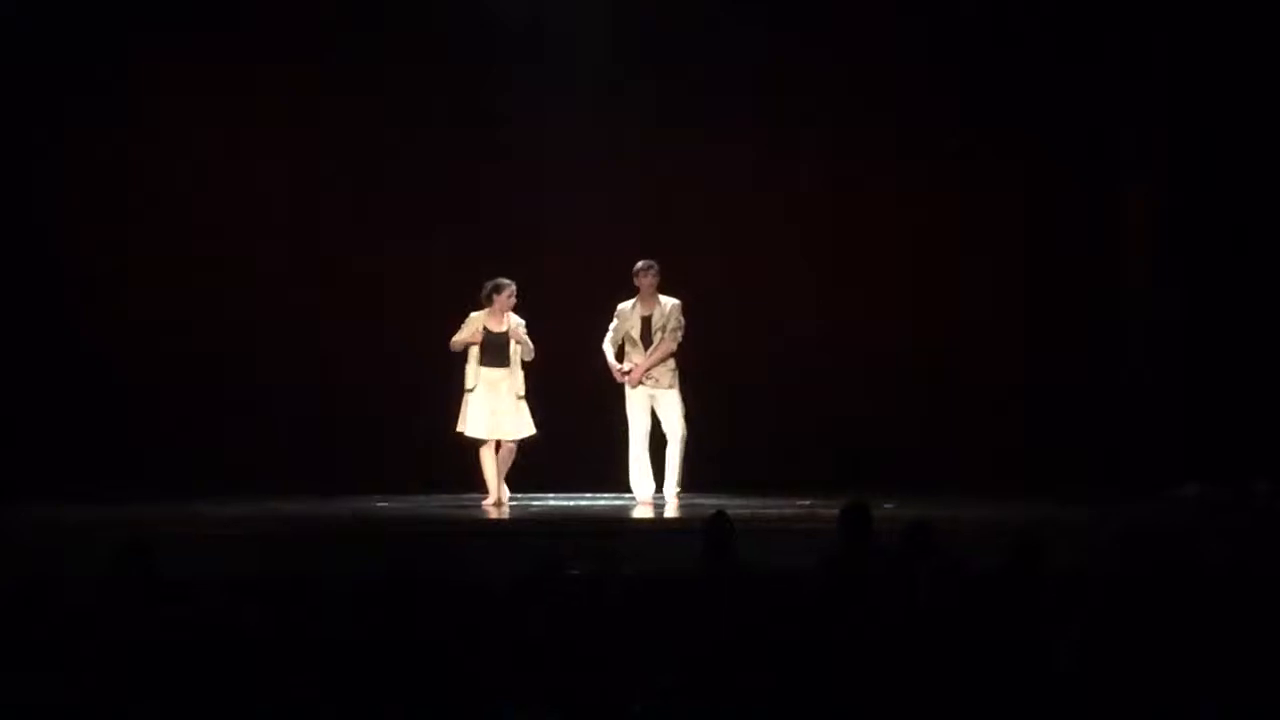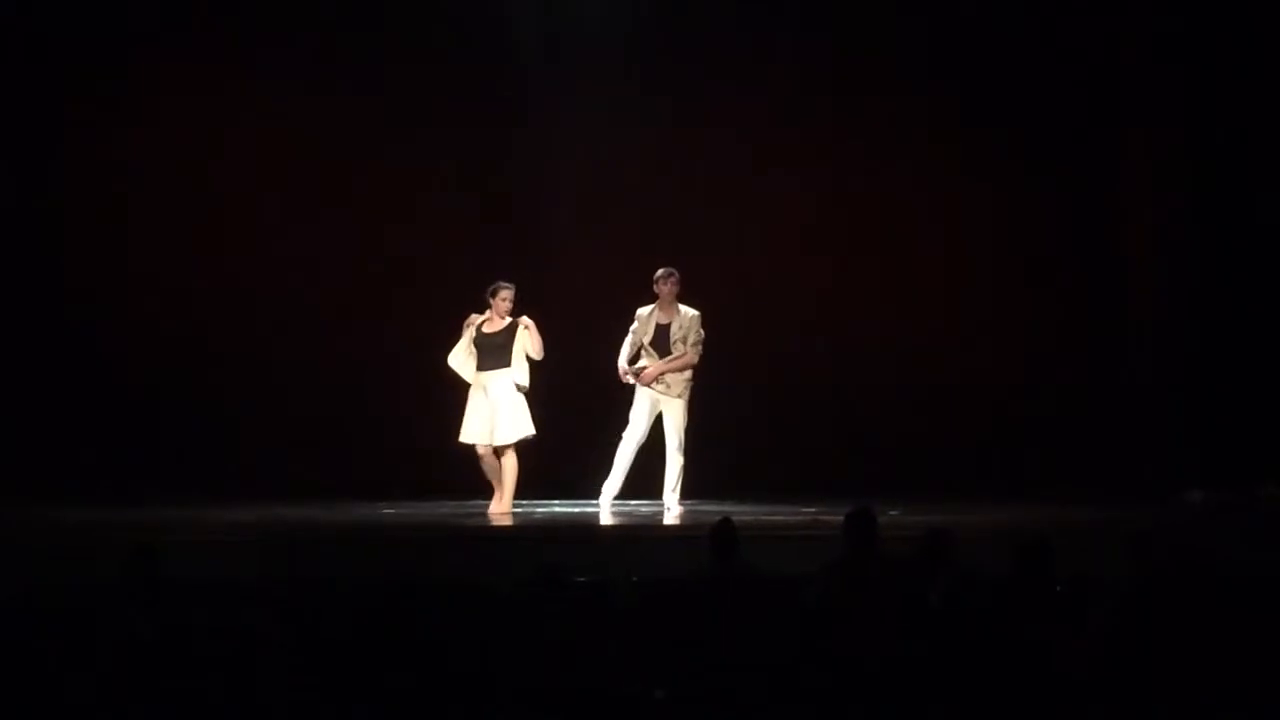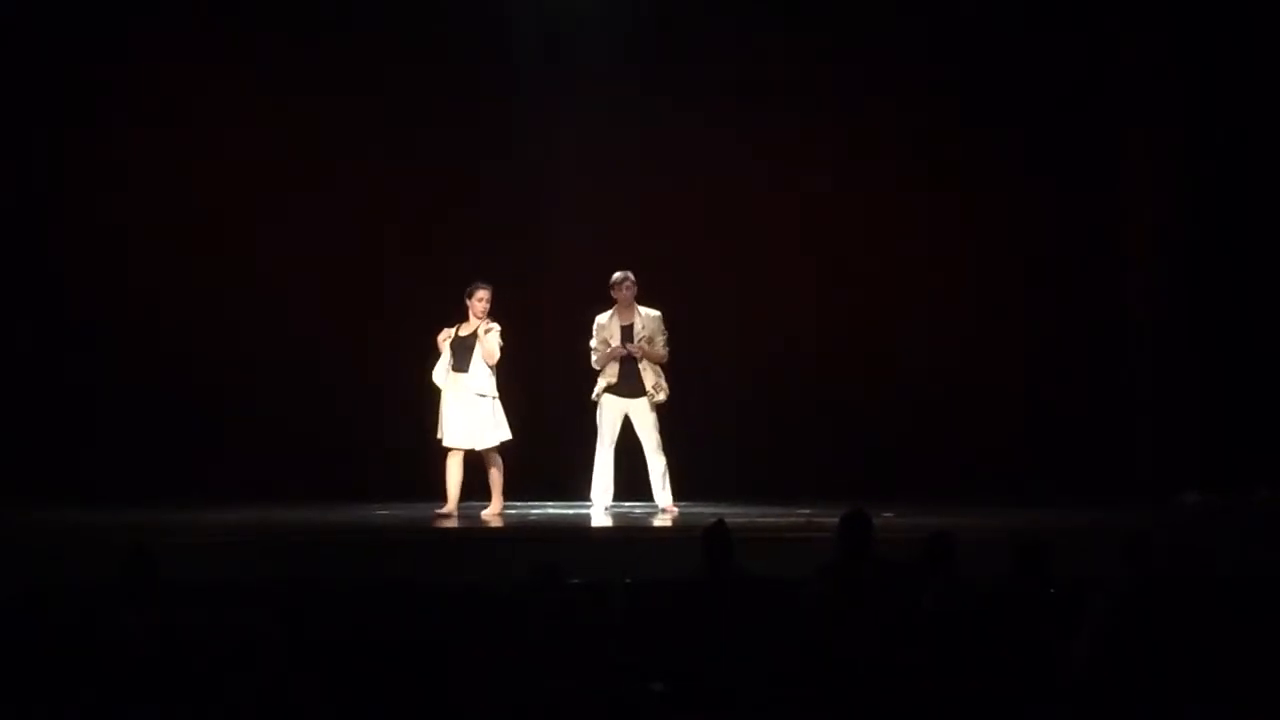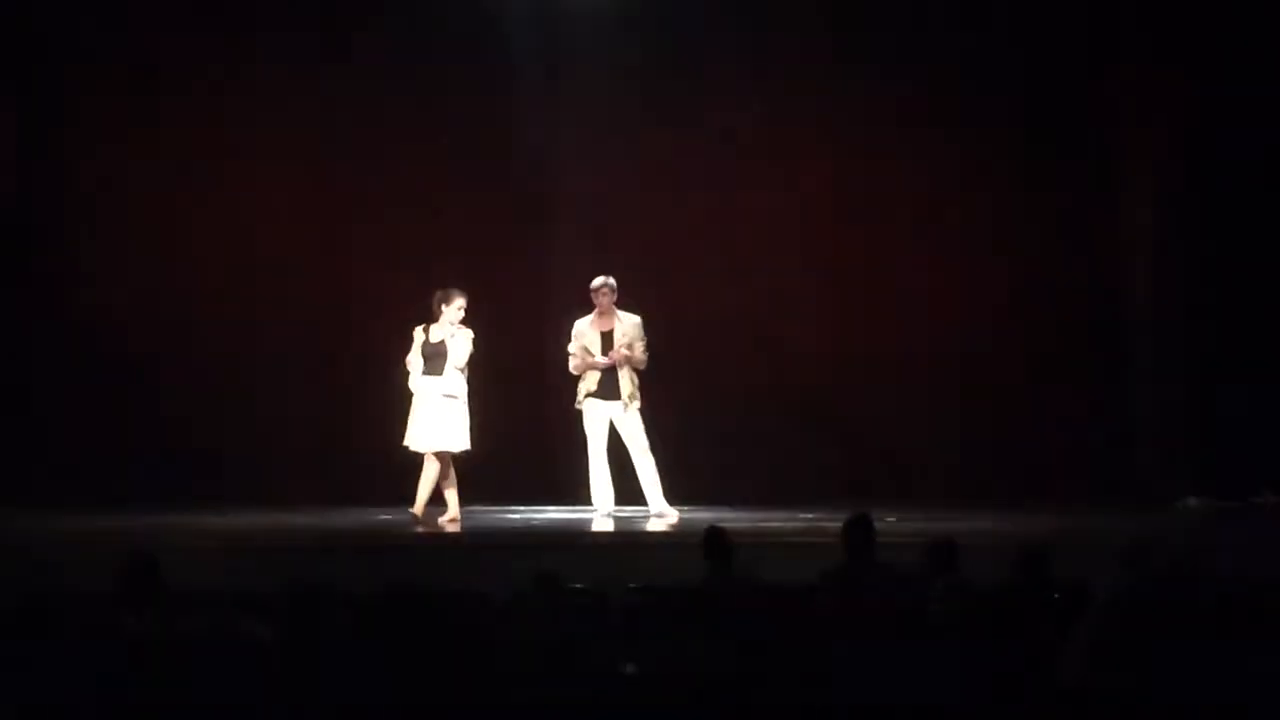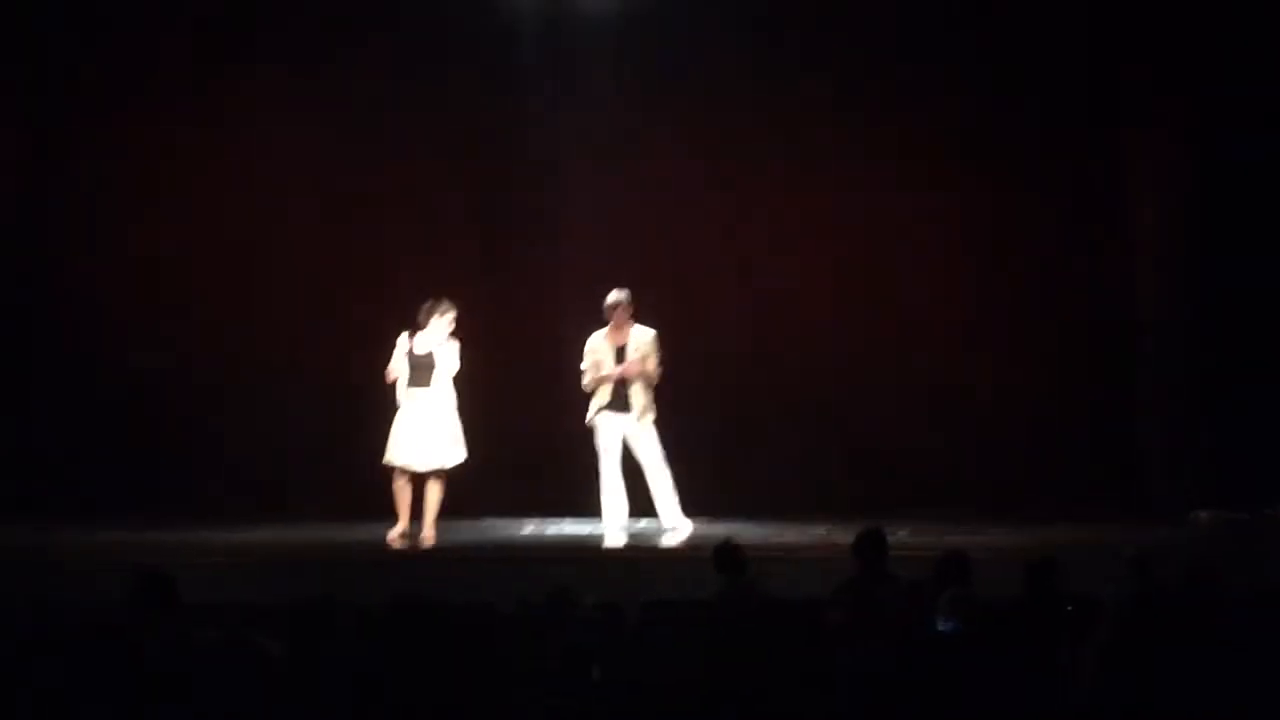
dt=0.7s
person 1, frame 1
left shoulder: (672, 307)
right shoulder: (624, 310)
left elbow: (670, 344)
right elbow: (609, 341)
left wrist: (642, 367)
right wrist: (612, 362)
left hip: (665, 379)
right hip: (636, 381)
left knee: (677, 433)
right knee: (638, 436)
left ankle: (671, 490)
right ankle: (643, 493)
person 1, frame 2
left shoulder: (691, 317)
right shoulder: (643, 314)
left elbow: (692, 357)
right elbow: (631, 342)
left wrist: (659, 369)
right wrist: (622, 362)
left hip: (676, 387)
right hip: (648, 385)
left knee: (675, 444)
right knee: (633, 436)
left ankle: (671, 500)
right ankle: (610, 490)
person 1, frame 3
left shoulder: (652, 318)
right shoulder: (602, 321)
left elbow: (663, 355)
right elbow: (595, 361)
left wrist: (644, 351)
right wrist: (611, 353)
left hip: (642, 394)
right hip: (611, 392)
left knee: (653, 446)
right knee: (604, 446)
left ankle: (665, 501)
right ankle: (600, 501)
person 1, frame 4
left shoulder: (632, 323)
right shoulder: (581, 326)
left elbow: (642, 361)
right elbow: (573, 366)
left wrist: (628, 356)
right wrist: (592, 362)
left hip: (624, 397)
right hip: (594, 397)
left knee: (641, 449)
right knee: (597, 452)
left ankle: (658, 504)
right ankle: (603, 506)
person 1, frame 5
left shoulder: (646, 336)
right shoulder: (595, 341)
left elbow: (655, 376)
right elbow: (587, 382)
left wrist: (640, 370)
right wrist: (605, 376)
left hip: (637, 412)
right hip: (607, 412)
left knee: (655, 463)
right knee: (609, 467)
left ankle: (674, 519)
right ankle: (615, 522)
person 2, frame 1
left shoulder: (516, 322)
right shoulder: (476, 319)
left elbow: (529, 355)
right elbow: (454, 345)
left wrist: (523, 340)
right wrist: (467, 340)
left hip: (506, 383)
right hip: (481, 383)
left knee: (510, 440)
right knee: (486, 440)
left ankle: (501, 481)
right ankle: (493, 492)
person 2, frame 2
left shoulder: (517, 327)
right shoulder: (479, 325)
left elbow: (538, 354)
right elbow: (465, 354)
left wrist: (531, 326)
right wrist: (467, 327)
left hip: (505, 387)
right hip: (480, 387)
left knee: (506, 446)
right knee: (482, 449)
left ankle: (506, 502)
right ankle: (498, 491)
person 2, frame 3
left shoulder: (491, 328)
right shoulder: (457, 330)
left elbow: (492, 359)
left wrist: (482, 334)
right wrist: (441, 343)
left hip: (478, 392)
right hip: (454, 391)
left knee: (488, 450)
right knee: (454, 449)
left ankle: (497, 501)
right ankle: (451, 503)
person 2, frame 4
left shoulder: (462, 334)
right shoulder: (423, 331)
left elbow: (459, 362)
right elbow: (411, 365)
left wrist: (449, 336)
right wrist: (417, 343)
left hip: (448, 397)
right hip: (425, 395)
left knee: (434, 454)
right knee: (442, 457)
left ankle: (419, 507)
right ankle: (453, 508)
person 2, frame 5
left shoulder: (450, 345)
right shoulder: (407, 340)
left elbow: (449, 371)
right elbow: (391, 375)
left wrist: (438, 346)
right wrist: (402, 351)
left hip: (438, 410)
right hip: (411, 409)
left knee: (436, 470)
right knee: (401, 470)
left ankle: (429, 528)
right ankle: (402, 523)
